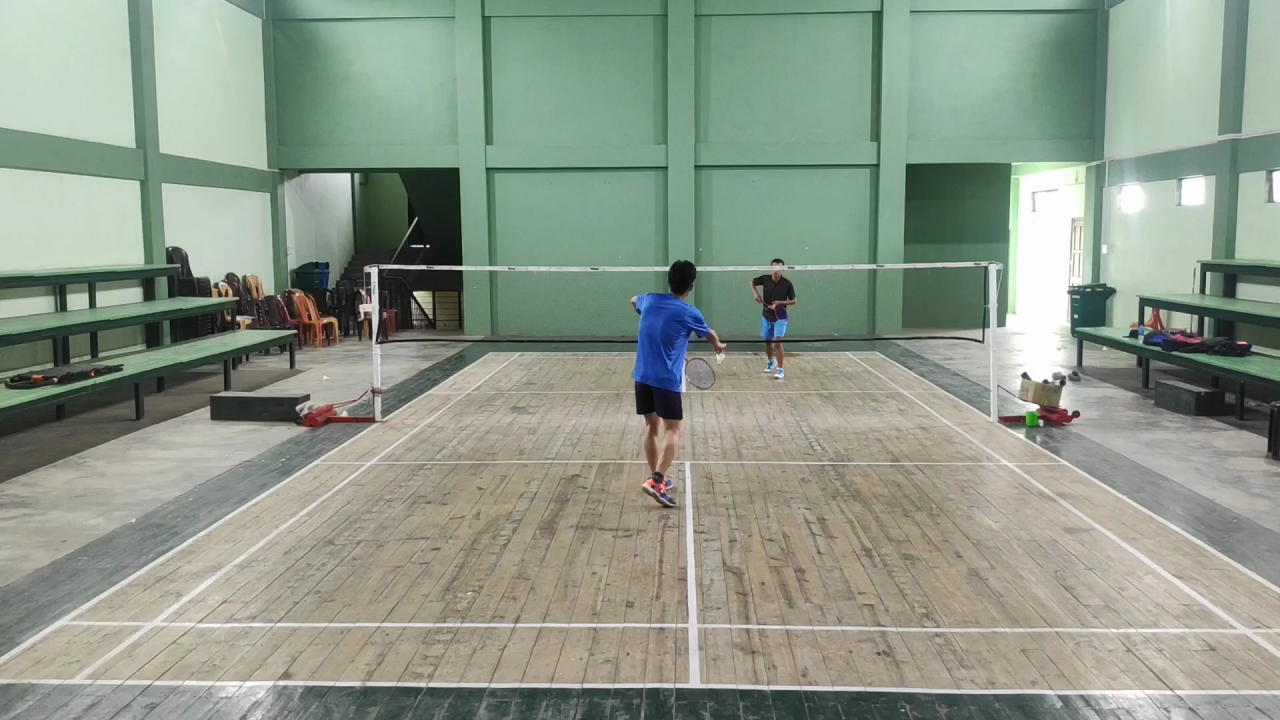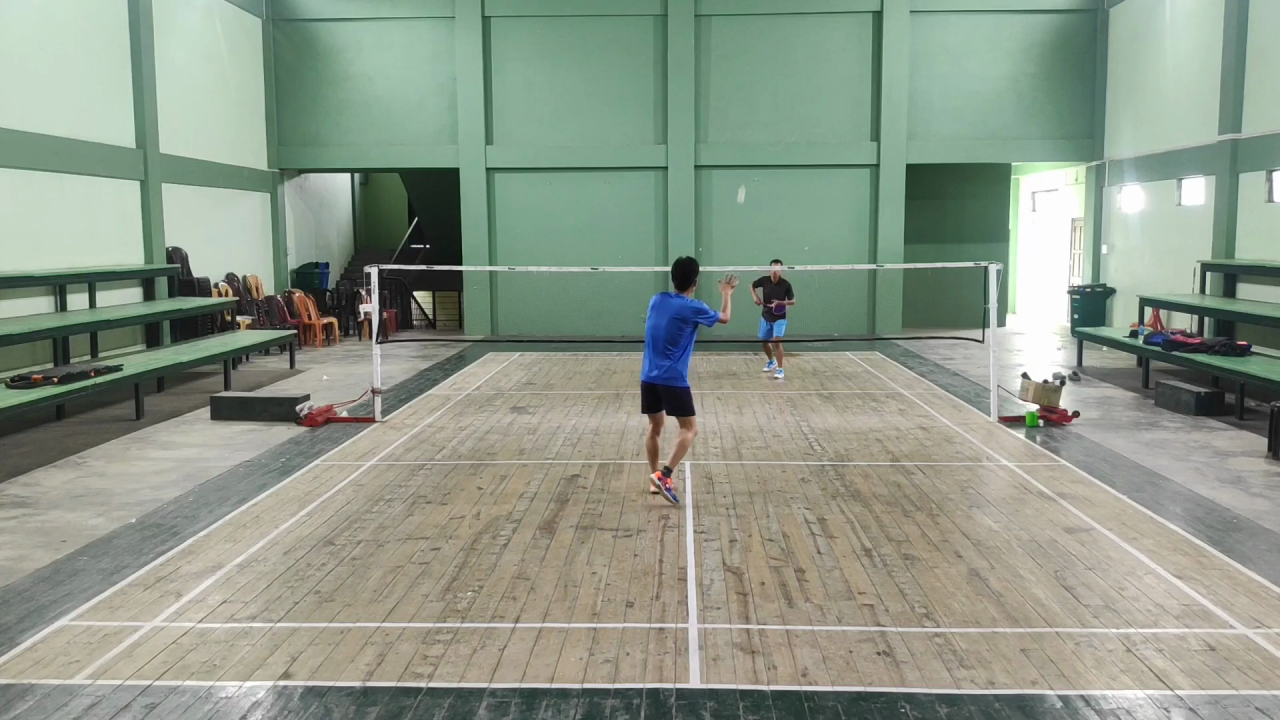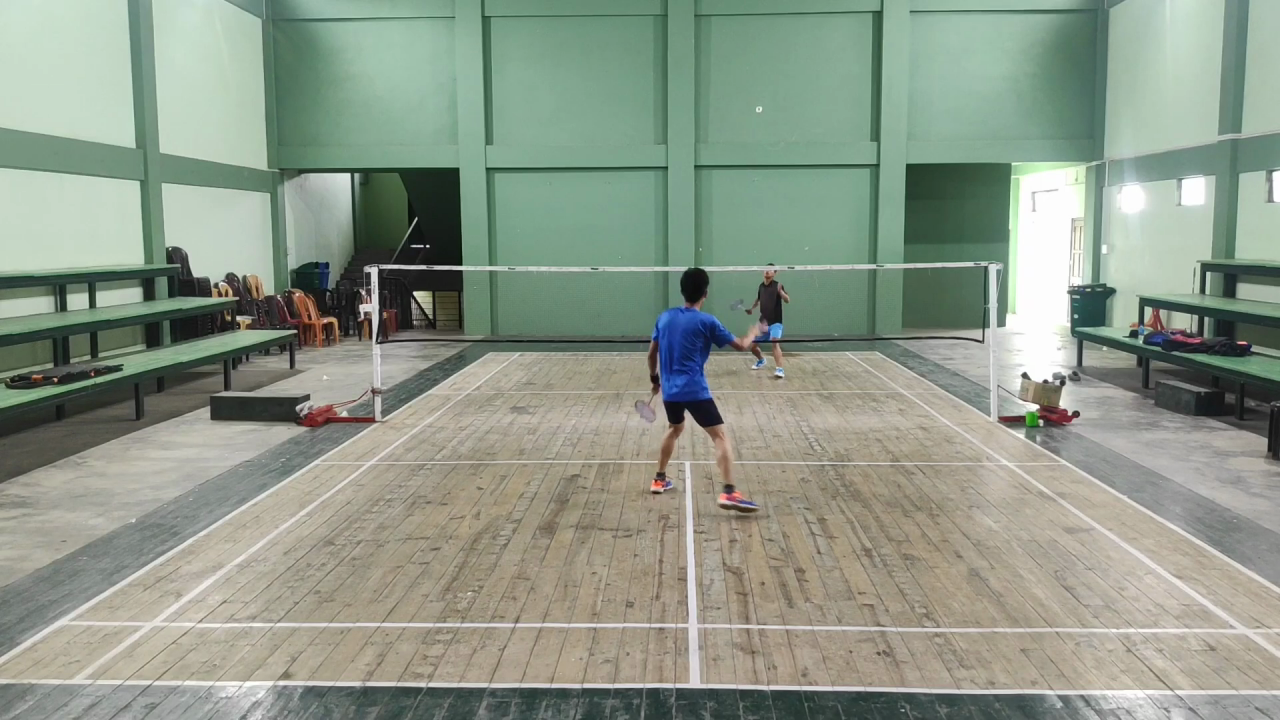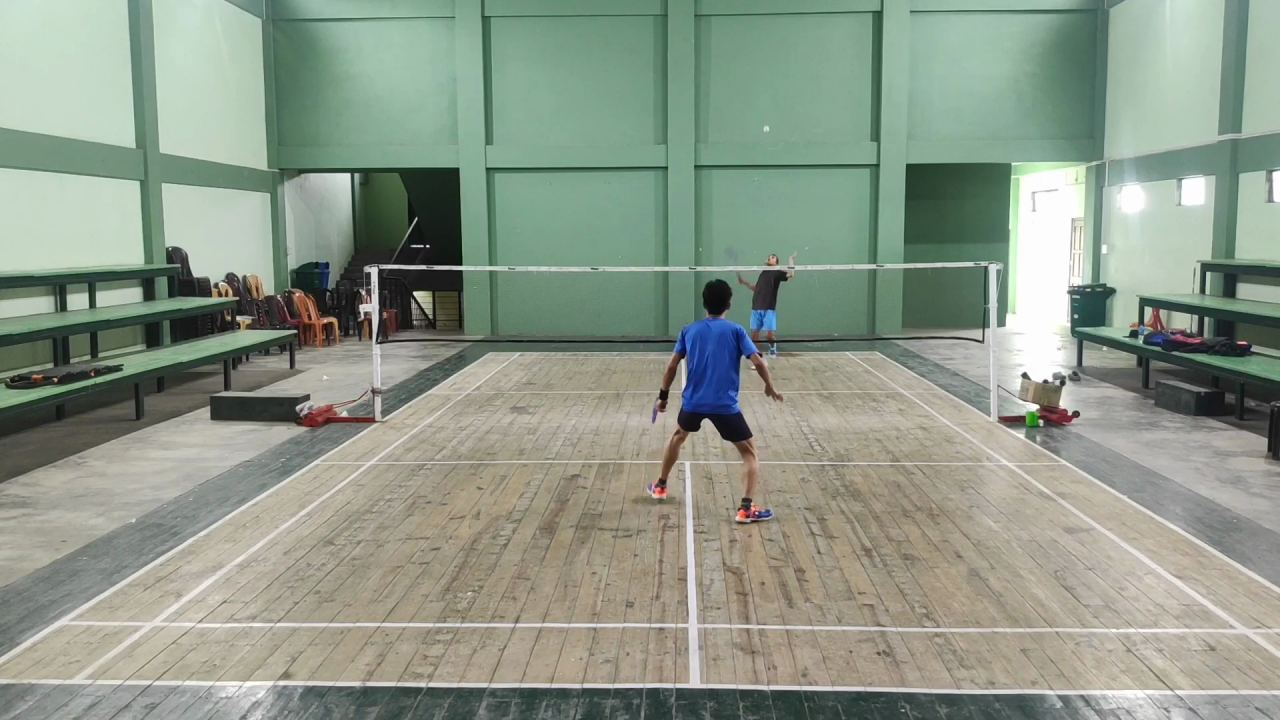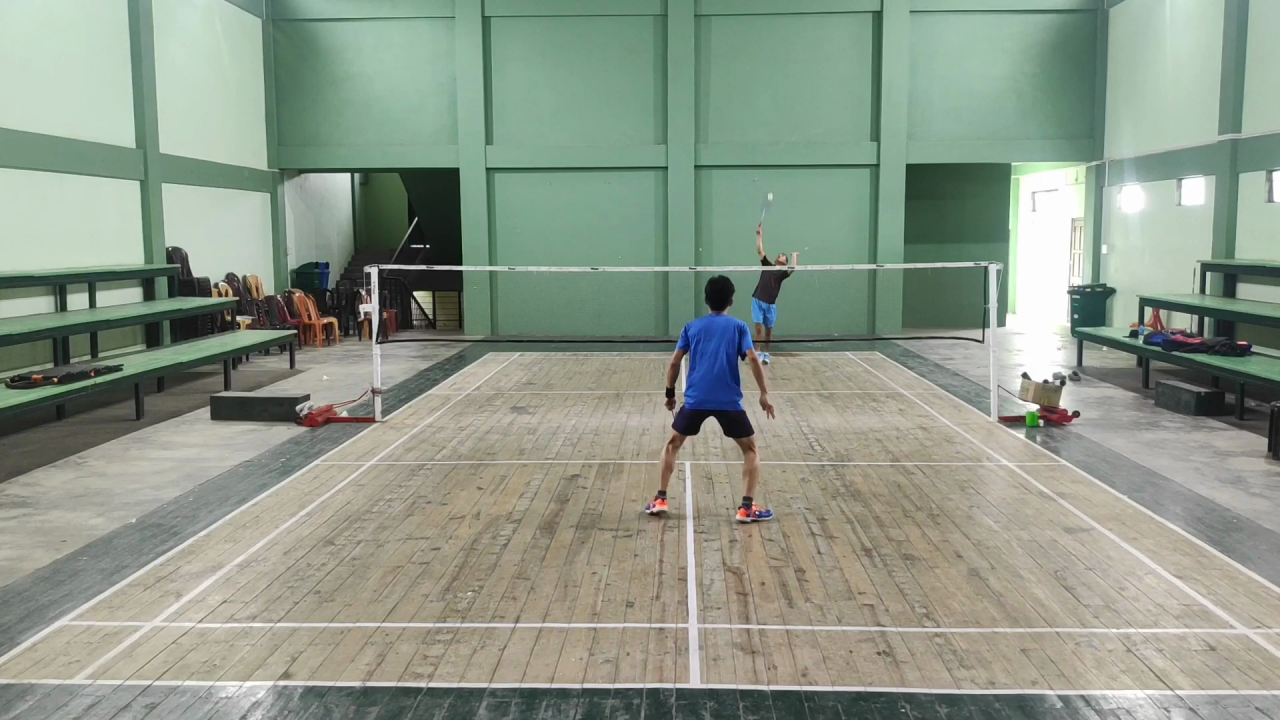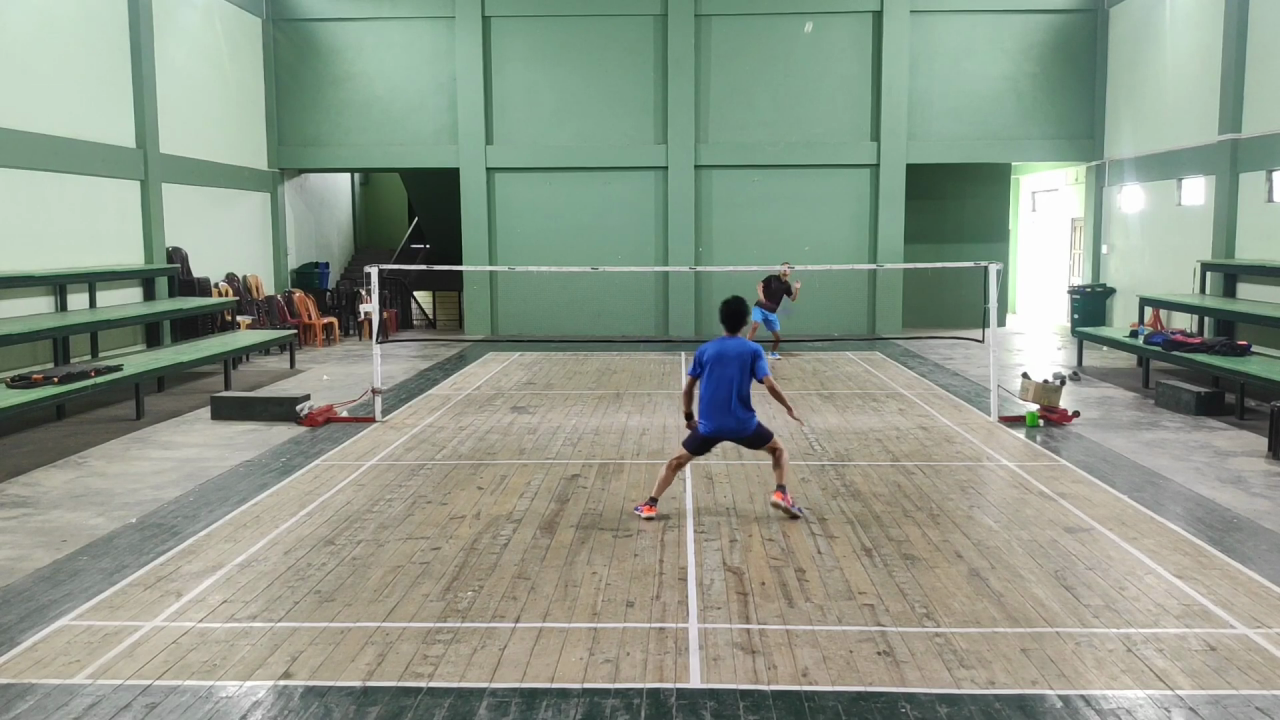
dt=0.3s
person 1, frame 1
left shoulder: (649, 300)
right shoulder: (689, 313)
left elbow: (633, 301)
right elbow: (710, 335)
right wrist: (719, 346)
left hip: (642, 376)
right hip: (666, 379)
left knee: (652, 426)
right knee: (673, 431)
left ankle: (657, 477)
right ankle: (657, 481)
person 1, frame 2
left shoulder: (656, 300)
right shoulder: (694, 308)
right elbow: (724, 317)
right wrist: (726, 292)
left hip: (648, 375)
right hip: (673, 378)
left knee: (655, 426)
right knee: (688, 428)
left ankle: (658, 476)
right ankle: (664, 475)
person 1, frame 3
left shoulder: (664, 318)
right shoulder: (707, 322)
left elbow: (651, 354)
right elbow: (740, 346)
left wrist: (655, 380)
right wrist: (753, 333)
left hip: (670, 391)
right hip: (695, 391)
left knee: (674, 430)
right knee: (720, 438)
left ankle: (659, 479)
right ankle: (729, 493)
person 1, frame 4
left shoulder: (689, 330)
right shoulder: (735, 330)
left elbow: (672, 366)
right elbow: (757, 362)
left wrist: (663, 396)
right wrist: (770, 386)
left hip: (692, 402)
right hip: (724, 404)
left knee: (678, 436)
right knee: (749, 452)
left ankle: (660, 486)
right ankle: (746, 508)
person 1, frame 5
left shoulder: (691, 327)
right shoulder: (738, 327)
left elbow: (674, 363)
right elbow: (753, 359)
left wrist: (670, 394)
right wrist: (764, 394)
left hip: (695, 401)
right hip: (729, 402)
left knee: (673, 445)
right knee: (750, 450)
left ankle: (661, 499)
right ankle: (746, 507)
person 1, frame 6
left shoulder: (704, 351)
right shoulder: (753, 350)
left elbow: (688, 389)
right elbow: (770, 385)
left wrist: (688, 417)
right wrist: (789, 409)
left hip: (709, 425)
right hip: (743, 424)
left knee: (677, 462)
right knee: (778, 450)
left ankle: (650, 505)
right ankle: (781, 494)
